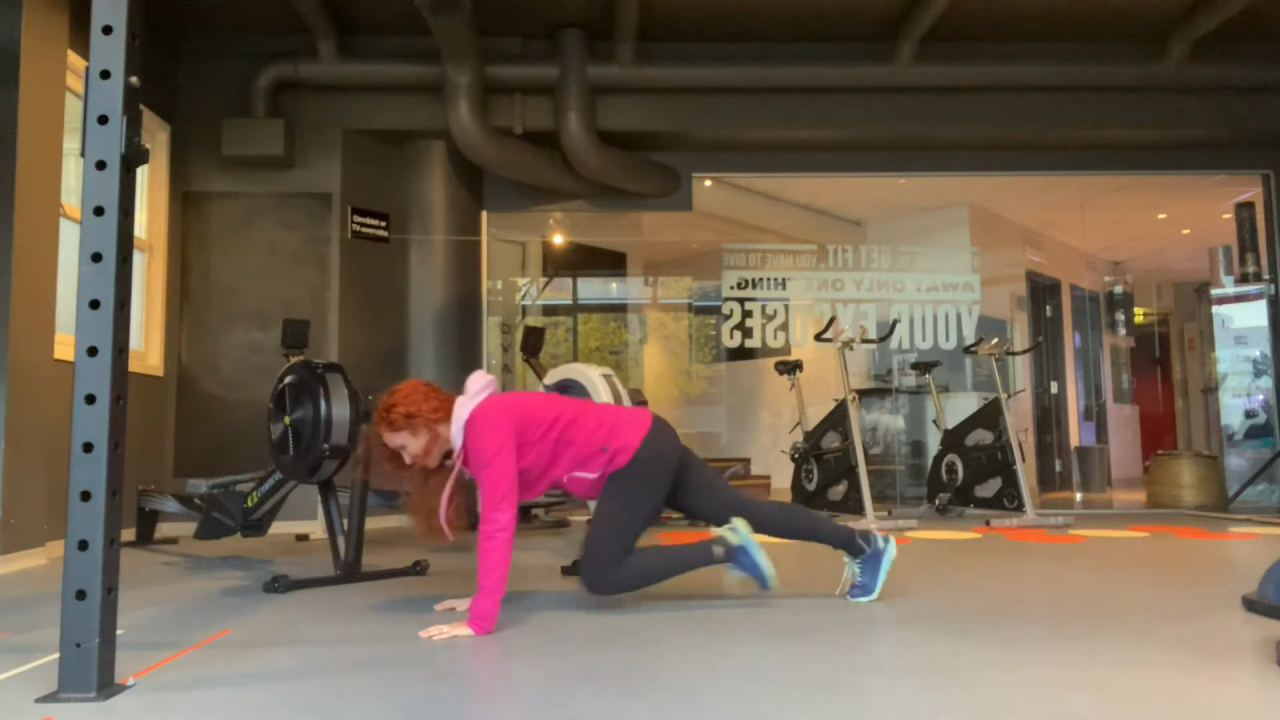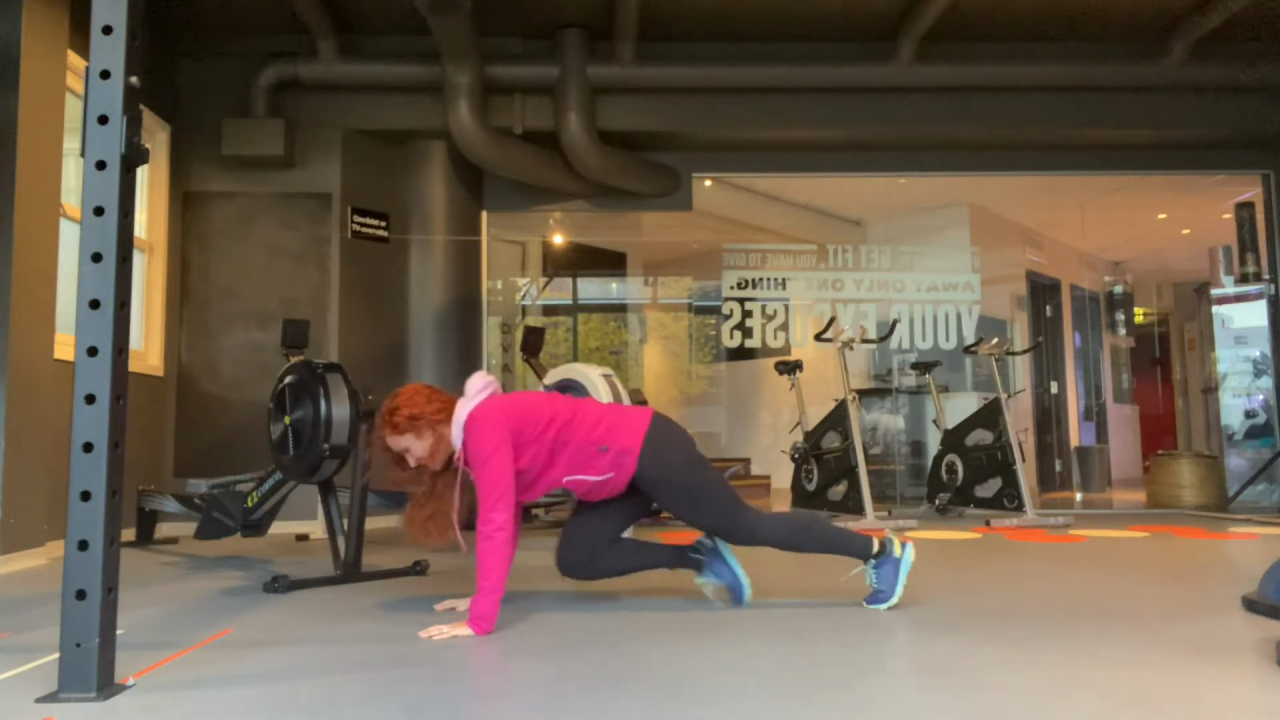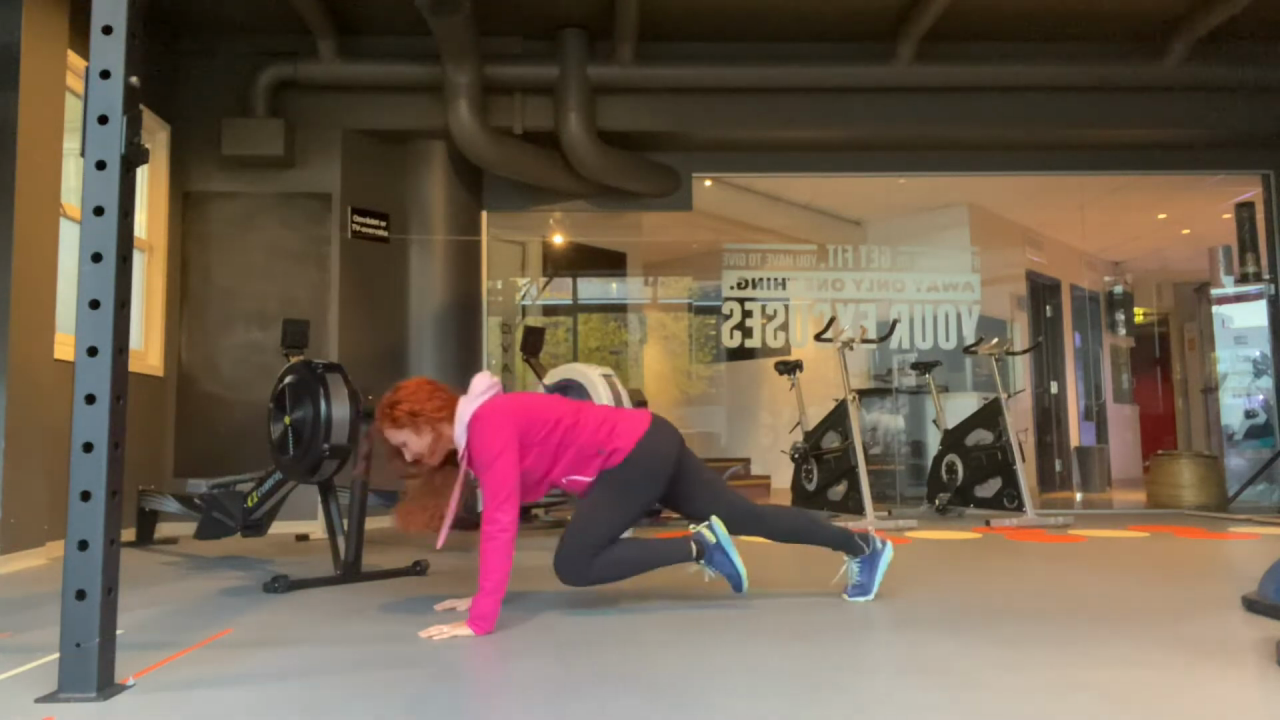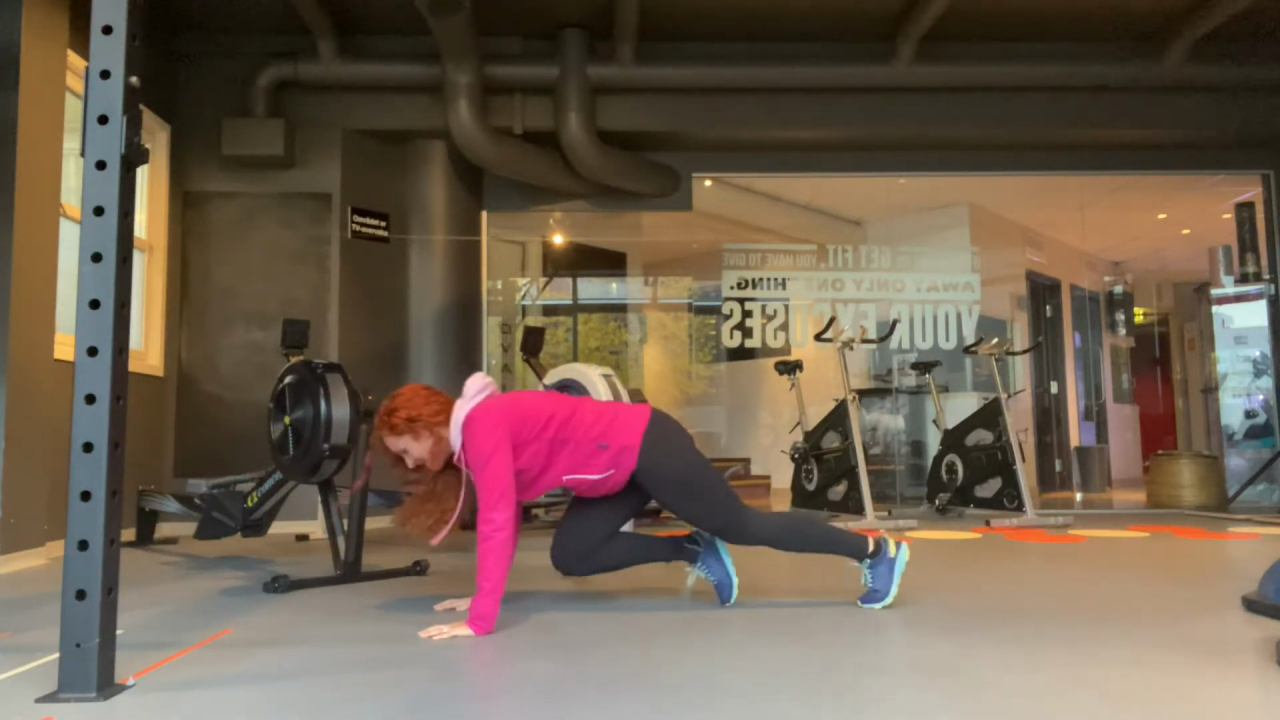
dt=0.5s
person 1, frame 1
left shoulder: (485, 425)
right shoulder: (474, 431)
left elbow: (498, 524)
right elbow: (498, 519)
left wrist: (480, 620)
right wrist: (482, 594)
left hip: (638, 452)
right hip: (635, 450)
left knee: (600, 574)
right knee: (739, 512)
left ankle: (724, 548)
right ankle: (866, 547)
person 1, frame 2
left shoulder: (483, 425)
right shoulder: (482, 430)
left elbow: (496, 523)
right elbow: (504, 516)
left wrist: (480, 618)
right wrist: (484, 593)
left hip: (647, 453)
right hip: (630, 461)
left knee: (746, 526)
right knee: (577, 561)
left ankle: (883, 550)
right ankle: (699, 558)
person 1, frame 3
left shoulder: (487, 426)
right shoulder: (477, 431)
left elbow: (500, 524)
right elbow: (500, 517)
left wrist: (480, 619)
right wrist: (484, 594)
left hip: (640, 450)
right hip: (643, 448)
left knee: (574, 566)
right knee: (746, 517)
left ankle: (700, 546)
right ankle: (863, 547)
person 1, frame 4
left shoulder: (482, 426)
right shoulder: (480, 431)
left elbow: (497, 522)
right elbow: (503, 515)
left wrist: (482, 618)
right wrist: (485, 594)
left hip: (646, 448)
right hip: (629, 456)
left knee: (743, 525)
right knee: (572, 554)
left ankle: (878, 550)
right ankle: (695, 550)
